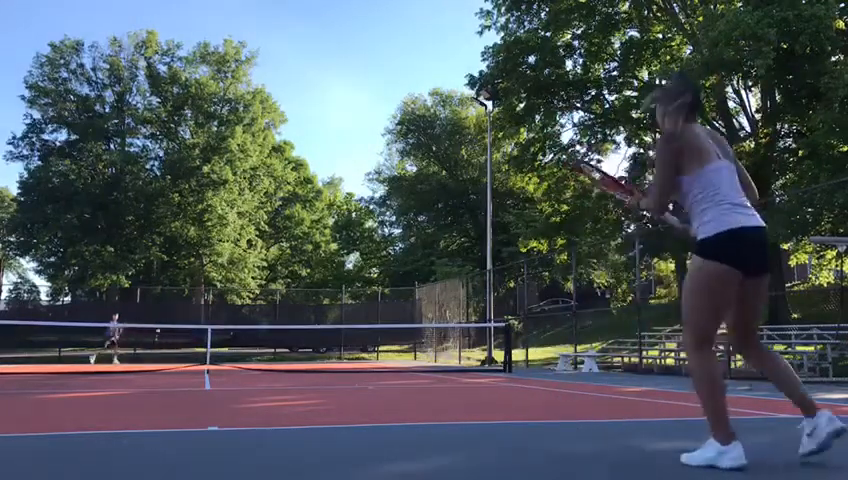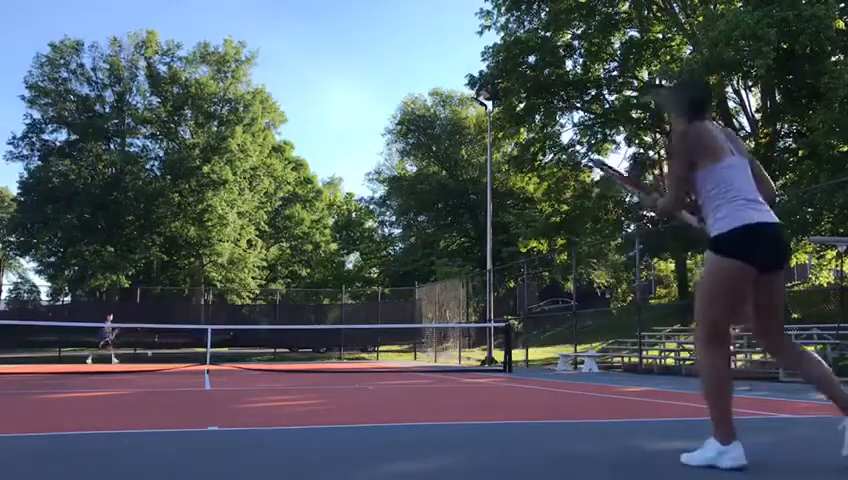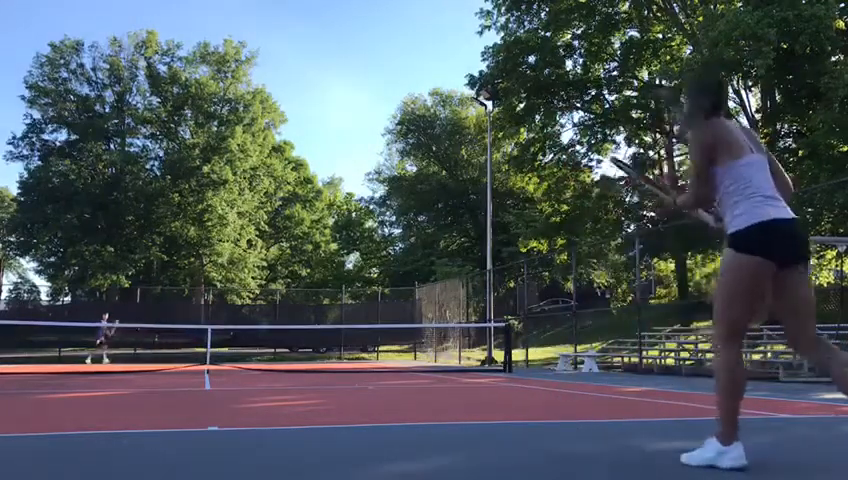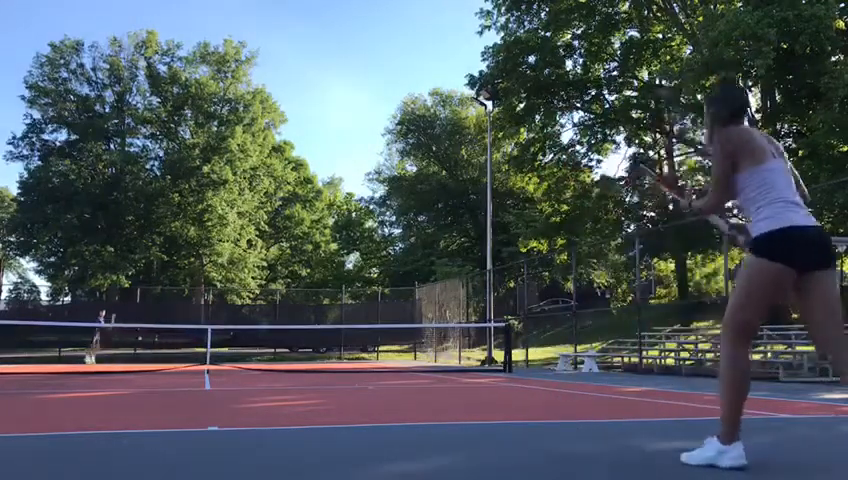
dt=0.1s
person 1, frame 1
left shoulder: (671, 138)
right shoulder: (715, 139)
left elbow: (658, 203)
right elbow: (751, 192)
left wrist: (642, 202)
left hip: (720, 244)
right hip: (755, 238)
left knee: (695, 344)
right knee: (747, 344)
left ankle: (723, 444)
person 1, frame 2
left shoulder: (684, 136)
right shoulder: (729, 136)
left elbow: (674, 200)
right elbow: (767, 189)
left wrist: (660, 206)
left hip: (736, 241)
right hip: (771, 234)
left knee: (708, 341)
right knee: (774, 342)
left ankle: (725, 443)
person 1, frame 3
left shoulder: (705, 132)
right shoulder: (747, 134)
left elbow: (696, 198)
right elbow: (786, 187)
left wrist: (679, 201)
left hip: (754, 237)
right hip: (789, 231)
left knee: (727, 339)
right knee: (807, 340)
left ankle: (727, 444)
person 1, frame 4
left shoulder: (726, 139)
right shoulder: (769, 141)
left elbow: (716, 201)
left wrist: (693, 205)
left hip: (778, 243)
right hip: (814, 239)
left knee: (734, 338)
left ankle: (727, 442)
